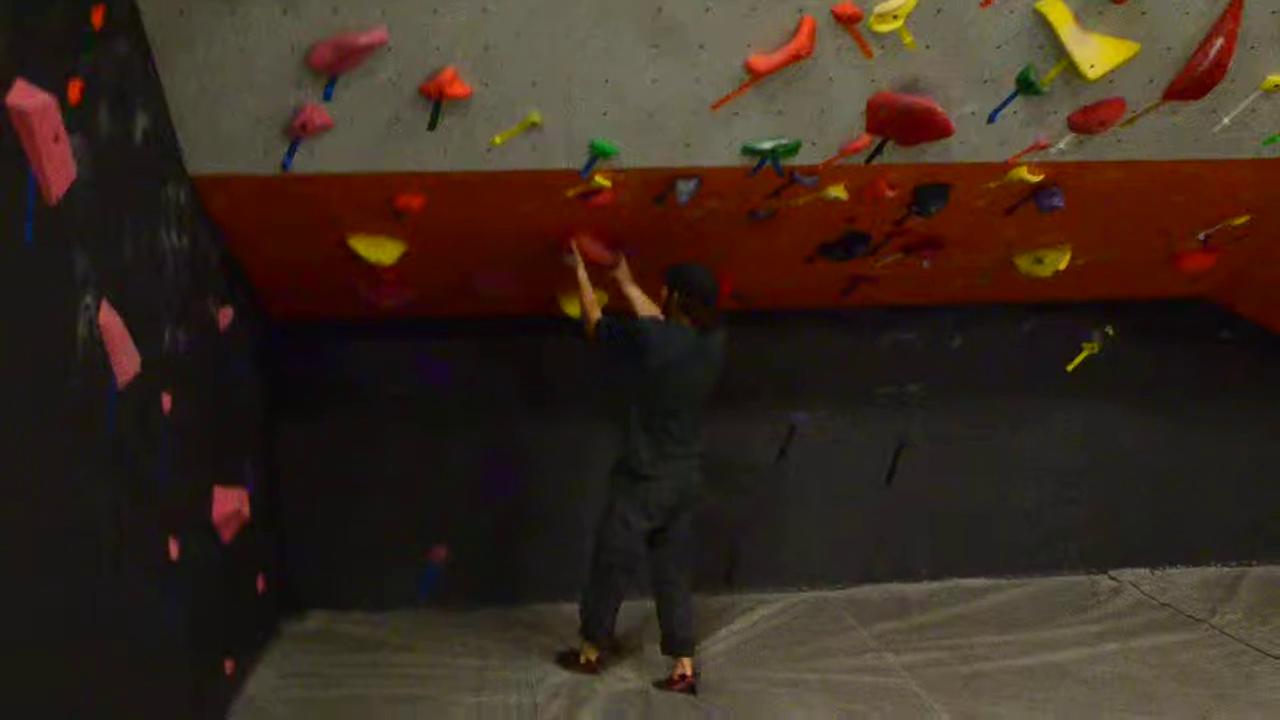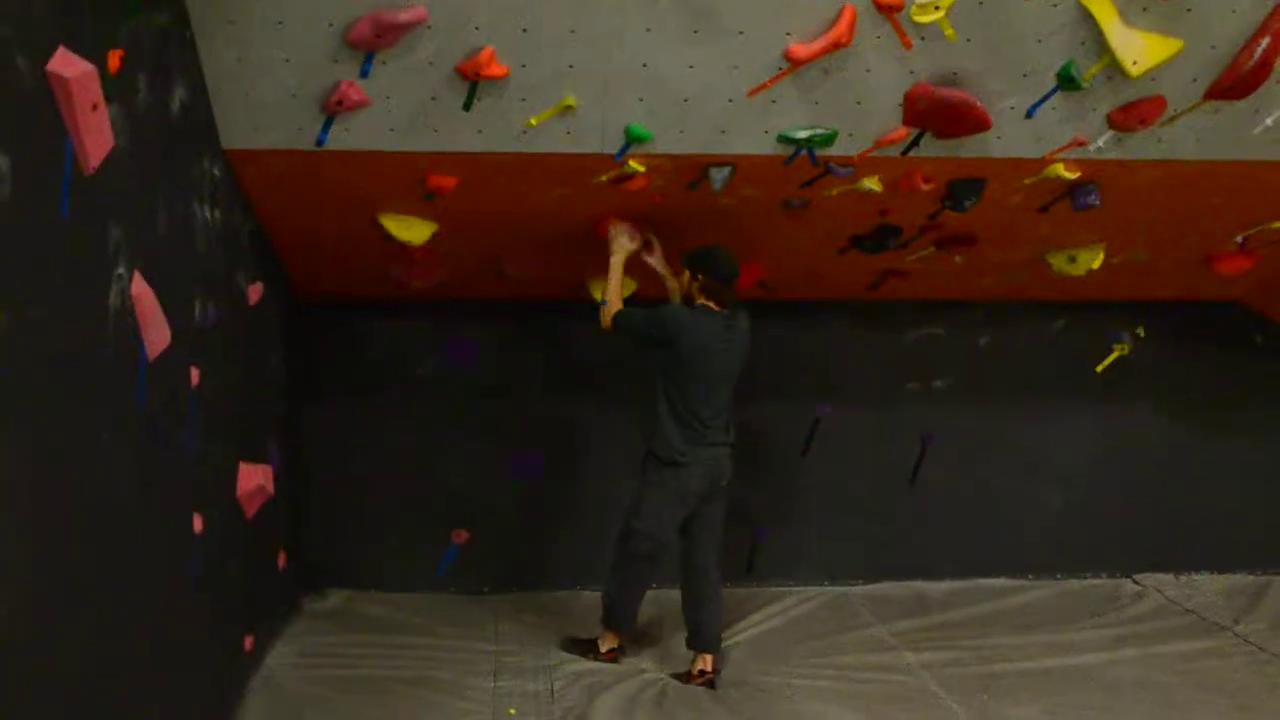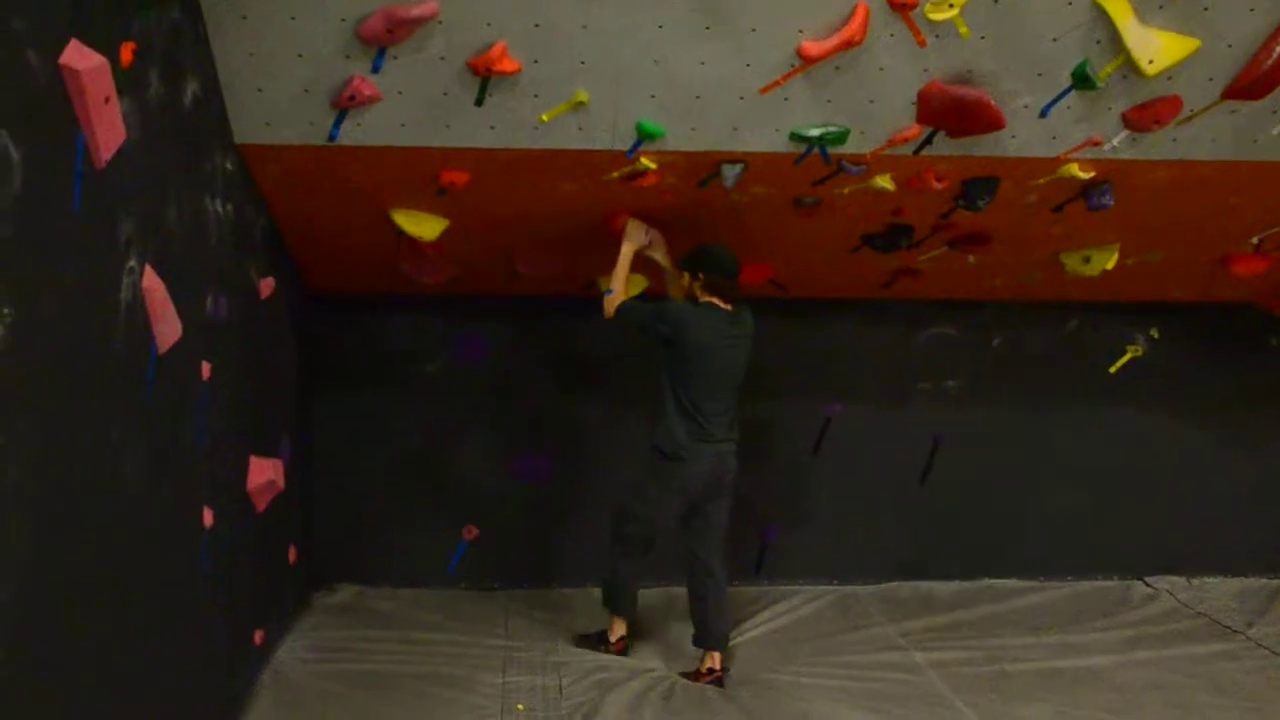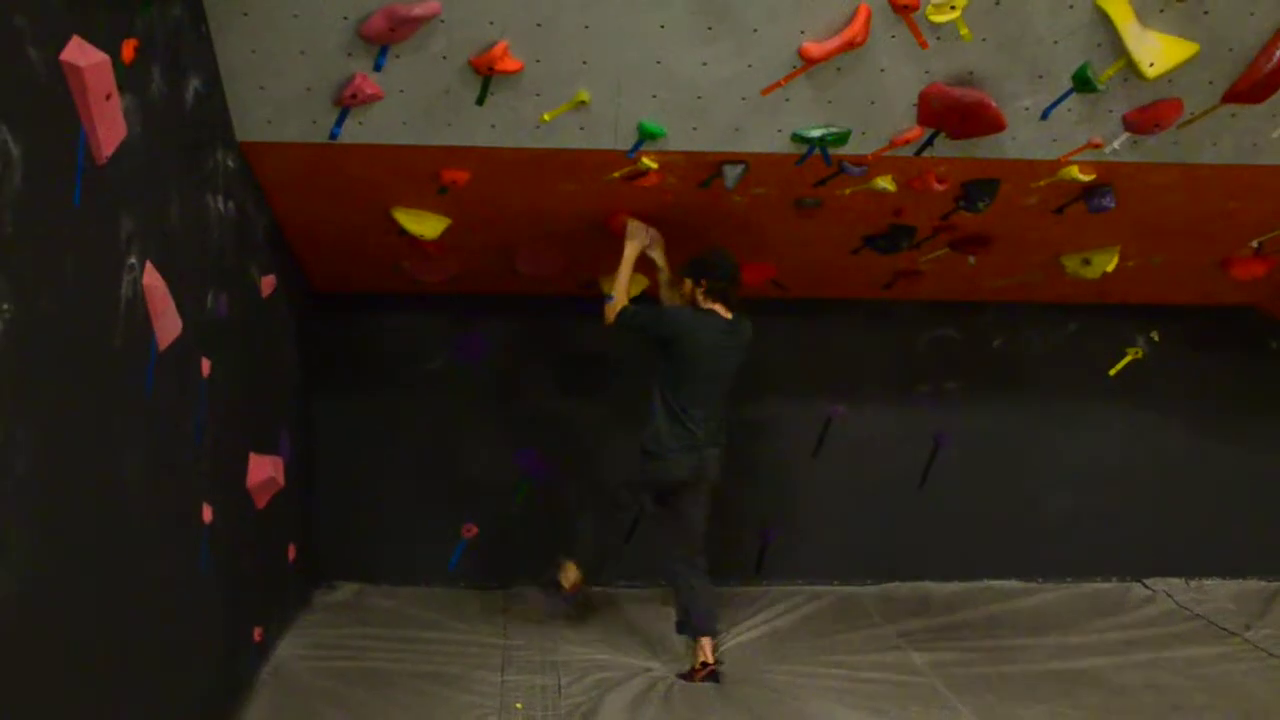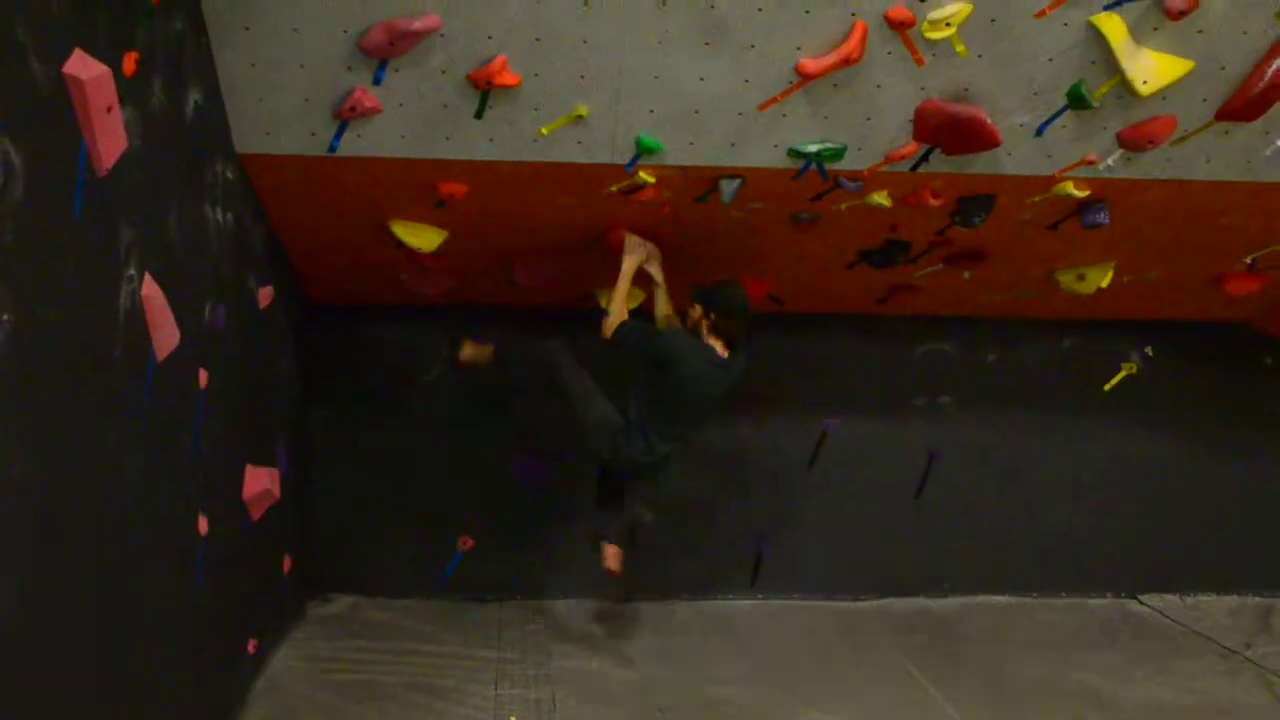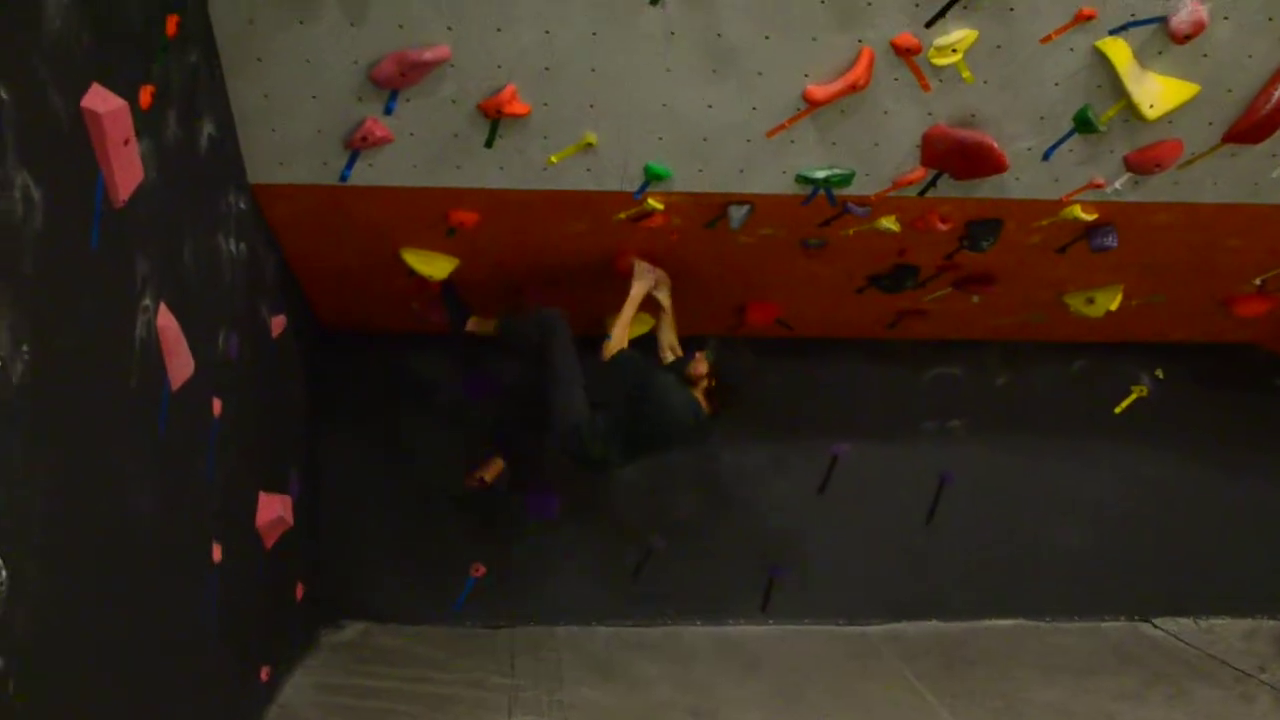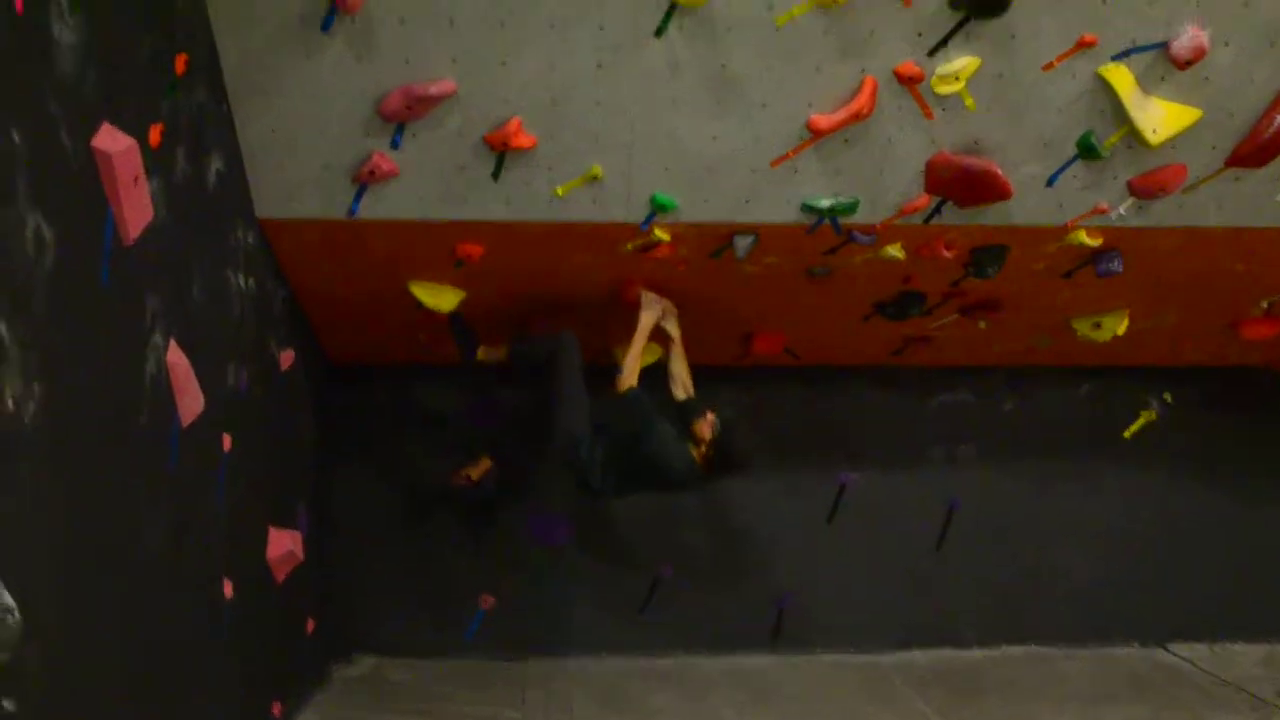
dt=0.4s
person 1, frame 1
left shoulder: (650, 339)
right shoulder: (713, 340)
left elbow: (595, 326)
left wrist: (581, 273)
right wrist: (626, 282)
left hip: (644, 480)
right hip: (686, 477)
left knee: (612, 566)
right knee: (673, 571)
left ankle: (591, 652)
right ankle: (684, 669)
person 1, frame 2
left shoulder: (677, 323)
right shoulder: (738, 324)
left elbow: (610, 318)
left wrist: (618, 258)
right wrist: (659, 269)
left hip: (676, 466)
right hip: (717, 463)
left knee: (637, 553)
right knee: (703, 563)
left ankle: (610, 641)
right ankle: (705, 664)
person 1, frame 3
left shoulder: (681, 320)
right shoulder: (741, 322)
left elbow: (613, 307)
left wrist: (628, 249)
right wrist: (662, 260)
left hip: (680, 461)
right hip: (722, 460)
left knee: (628, 535)
right knee: (708, 559)
left ankle: (617, 632)
right ankle: (713, 662)
person 1, frame 4
left shoulder: (683, 325)
right shoulder: (739, 331)
left elbow: (614, 312)
left wrist: (631, 251)
right wrist: (658, 260)
left hip: (664, 458)
right hip: (705, 461)
right knee: (687, 555)
left ankle: (570, 577)
right ankle: (706, 656)
person 1, frame 5
left shoulder: (682, 349)
right shoulder: (732, 366)
left elbow: (611, 327)
right elbow: (669, 324)
left wrist: (630, 264)
right wrist: (658, 277)
left hip: (616, 441)
right hip: (646, 457)
left knee: (556, 357)
right knee: (613, 494)
left ankle: (473, 353)
right ankle: (612, 572)
person 1, frame 6
left shoulder: (668, 393)
right shoulder: (699, 421)
left elbow: (610, 351)
right elbow: (670, 351)
left wrist: (637, 292)
right wrist: (665, 303)
left hip: (582, 435)
right hip: (602, 453)
left knee: (551, 324)
left ankle: (468, 323)
right ankle: (489, 472)
person 1, frame 7
left shoulder: (668, 452)
right shoulder: (691, 458)
left elbow: (624, 385)
right elbow: (682, 388)
left wrist: (646, 323)
right wrist: (674, 333)
left hip: (581, 452)
left knee: (564, 346)
left ankle: (480, 353)
